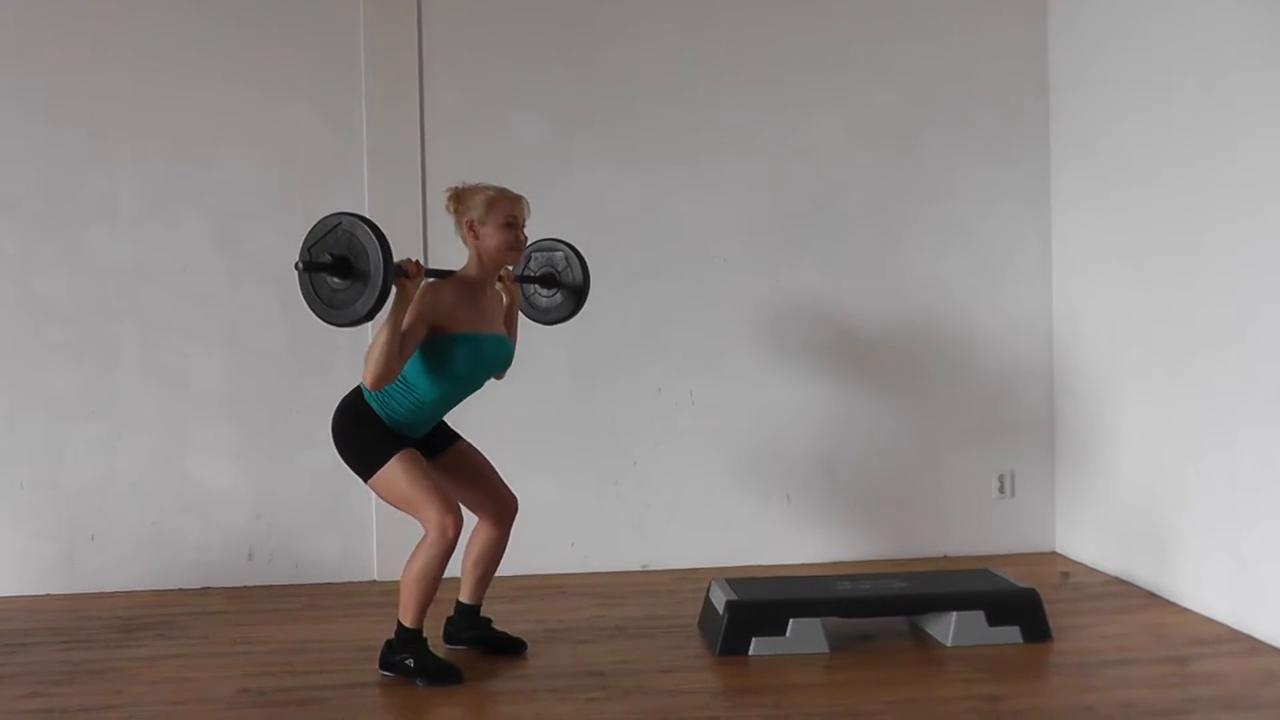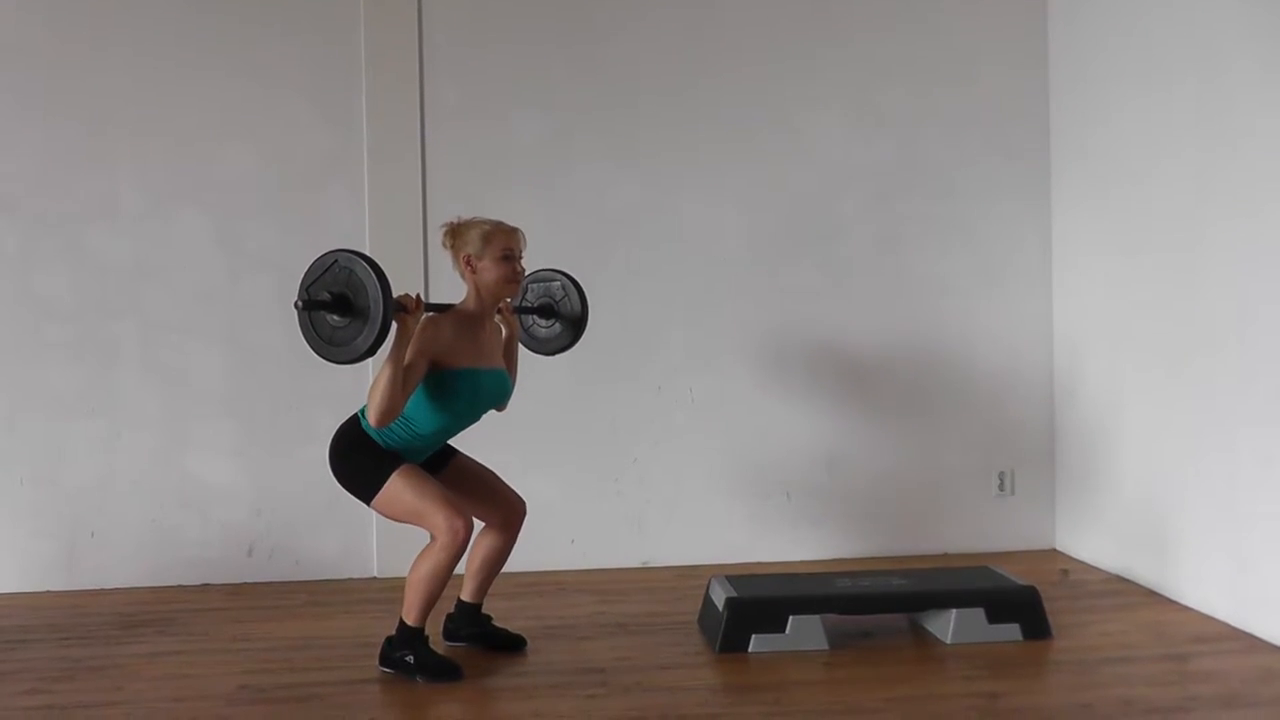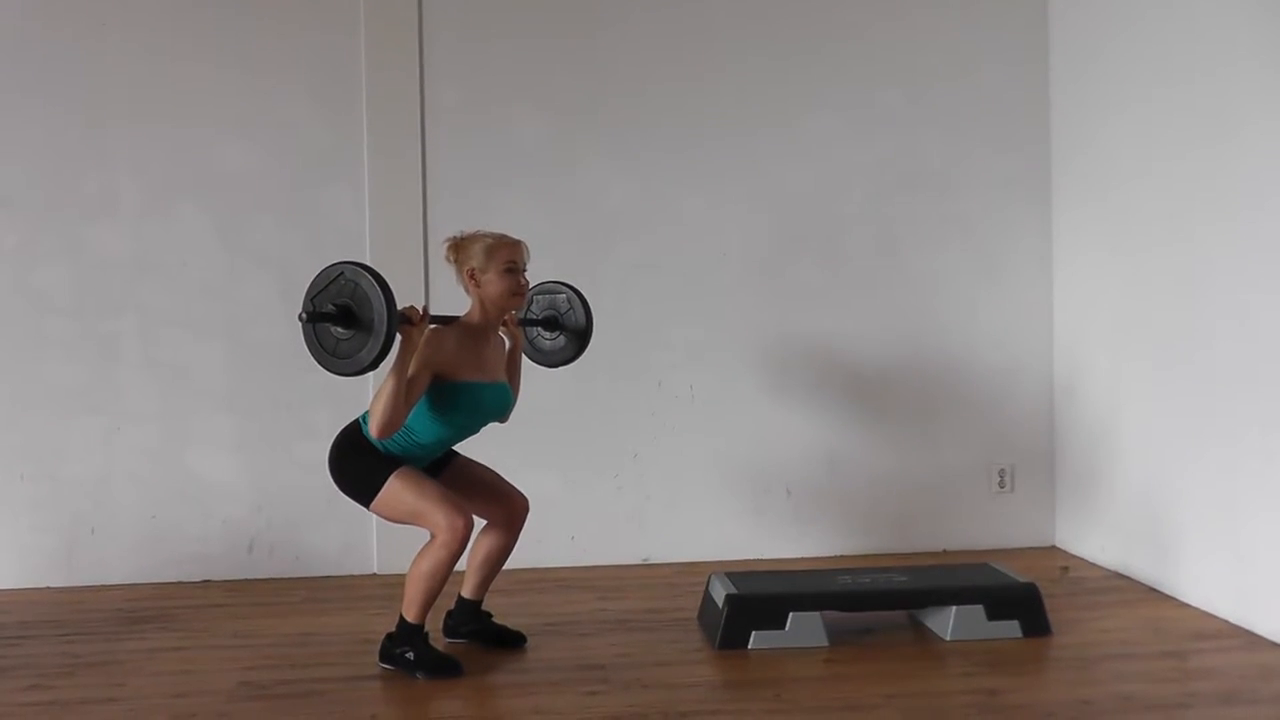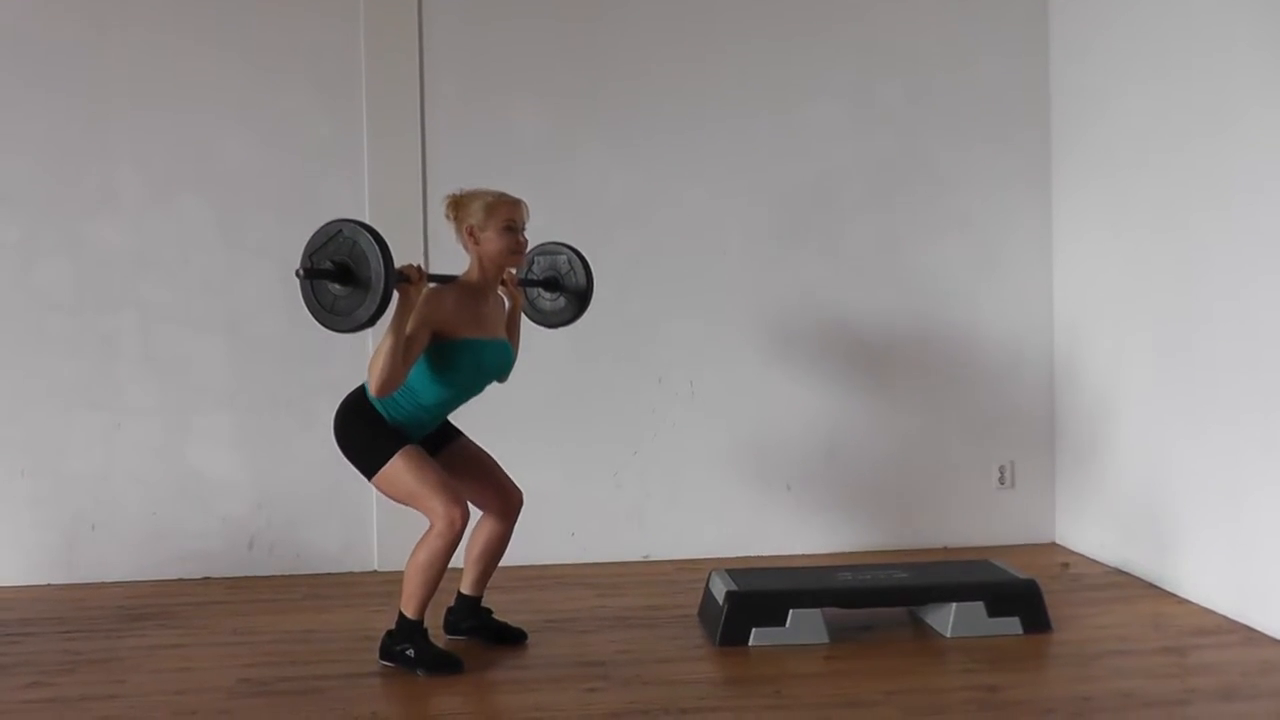
dt=0.4s
person 1, frame 1
left shoulder: (491, 296)
right shoulder: (438, 296)
left elbow: (497, 369)
right elbow: (376, 378)
right wrist: (402, 297)
left hip: (418, 426)
right hip: (367, 423)
left knee: (501, 507)
right knee: (444, 521)
left ankle: (465, 621)
right ankle: (402, 647)
person 1, frame 2
left shoulder: (491, 329)
right shoulder: (438, 331)
left elbow: (499, 401)
right elbow: (380, 414)
right wrist: (404, 333)
left hip: (418, 450)
right hip: (365, 450)
left knee: (510, 510)
right knee: (454, 526)
left ankle: (465, 618)
right ankle: (403, 645)
person 1, frame 3
left shoulder: (496, 343)
right shoulder: (442, 343)
left elbow: (500, 412)
right elbow: (381, 427)
right wrist: (408, 346)
left hip: (420, 456)
right hip: (363, 455)
left knee: (513, 507)
right knee: (454, 524)
left ankle: (465, 615)
right ankle: (403, 641)
person 1, frame 4
left shoulder: (495, 302)
right shoulder: (442, 302)
left elbow: (500, 373)
right elbow: (381, 386)
right wrist: (406, 304)
left hip: (421, 426)
right hip: (369, 423)
left knee: (507, 500)
right knee: (449, 514)
left ankle: (466, 611)
right ankle: (404, 638)
